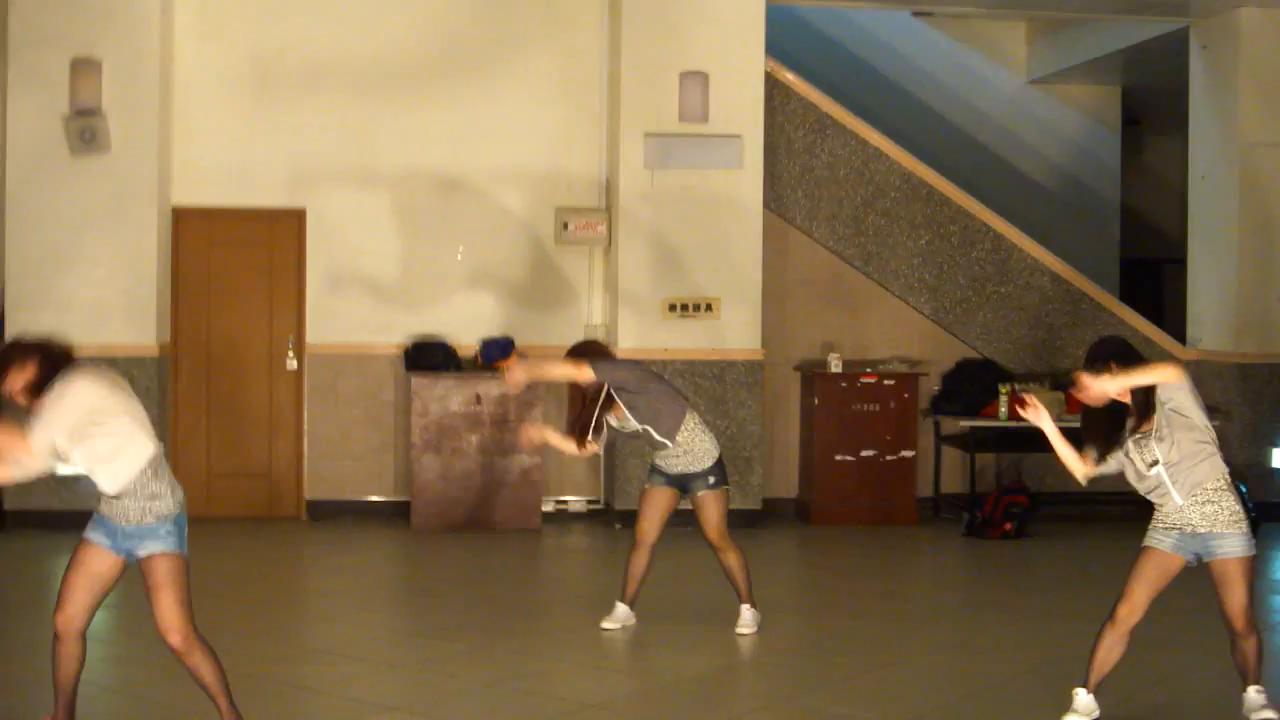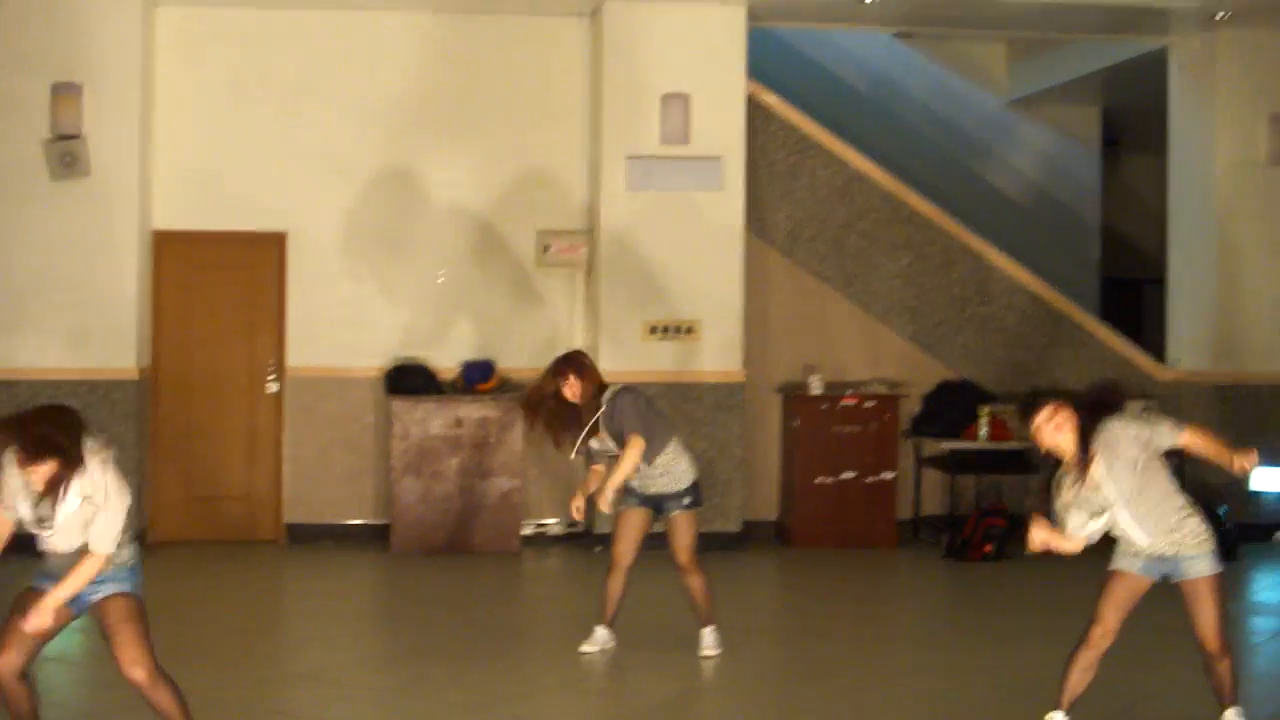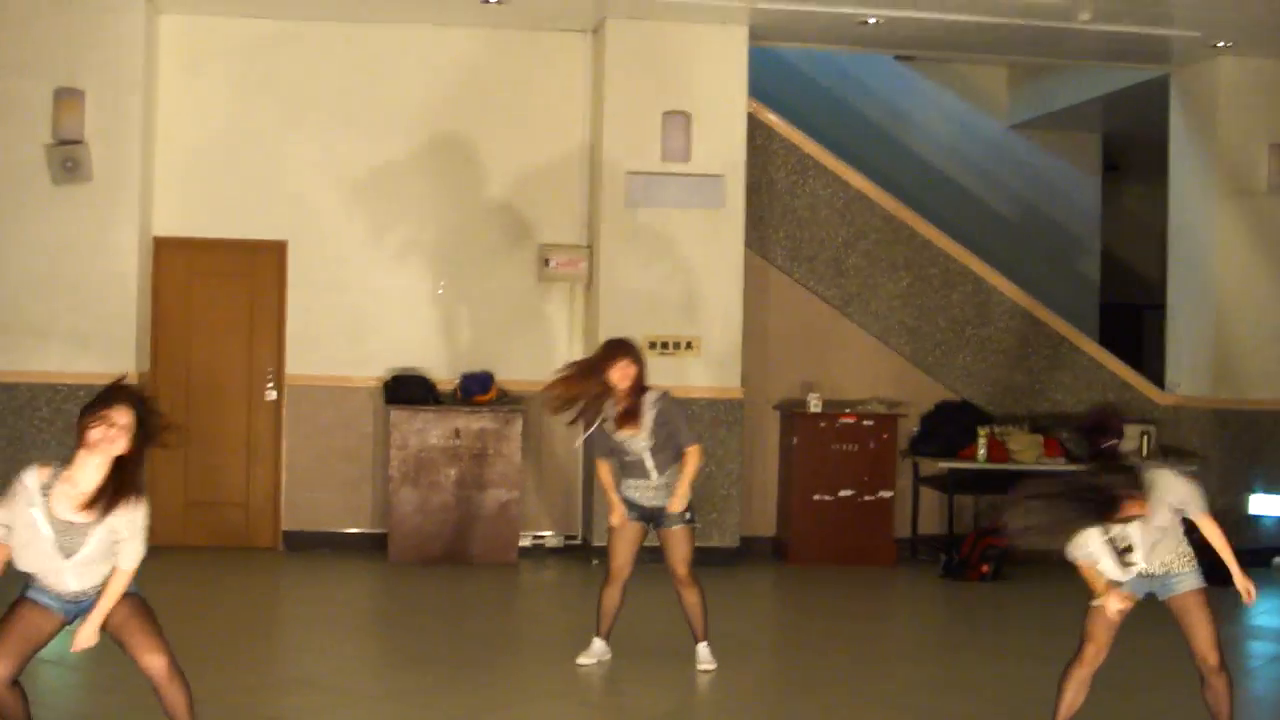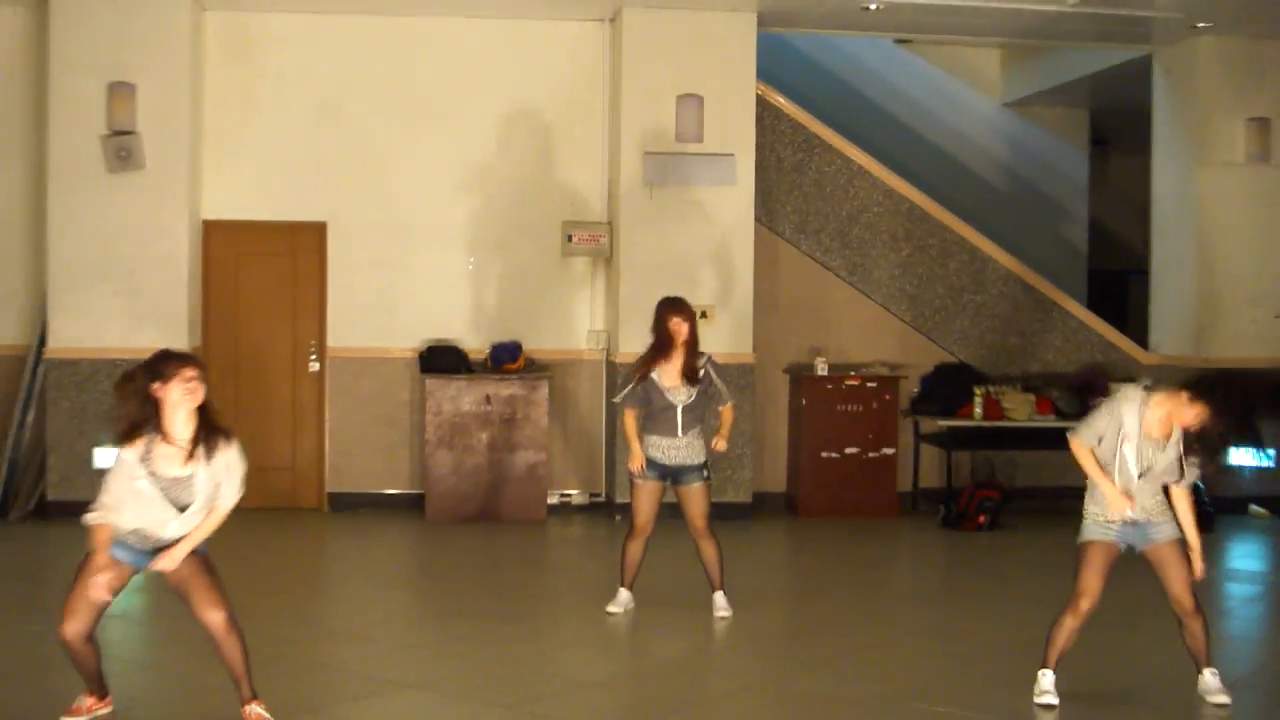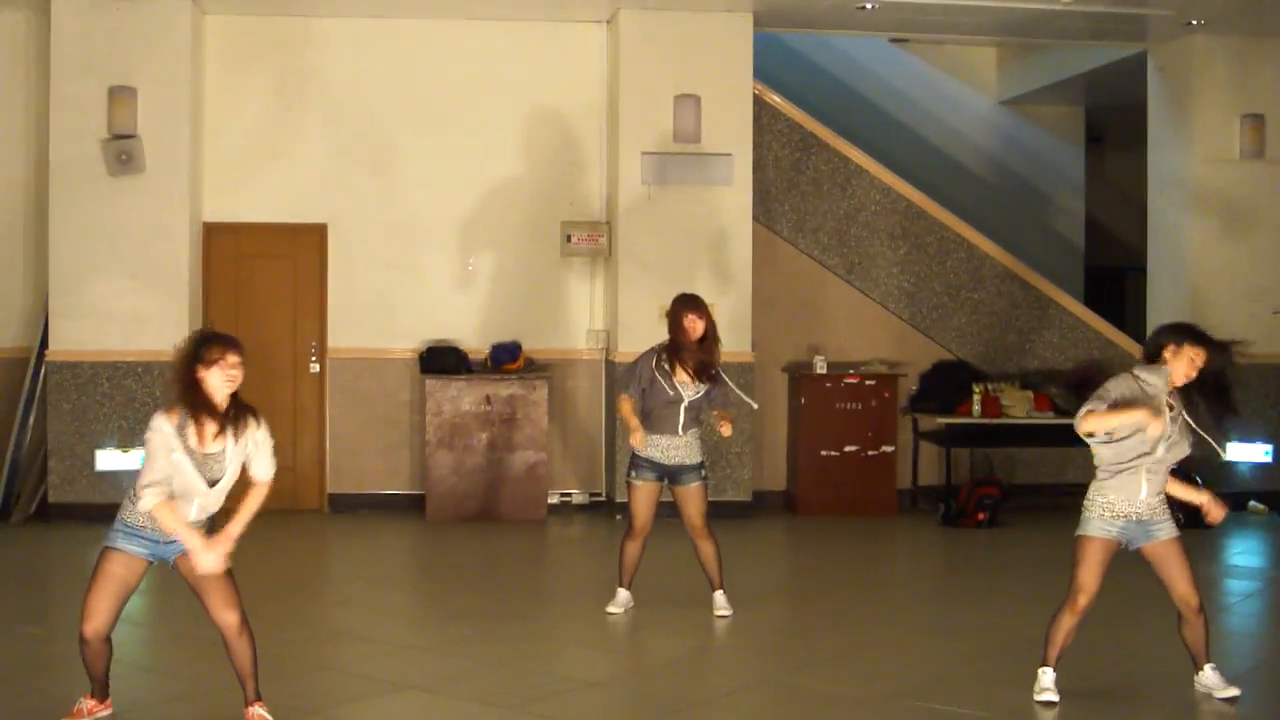
dt=0.2s
person 1, frame 1
left shoulder: (76, 387)
right shoulder: (68, 391)
left hip: (155, 516)
right hip: (111, 516)
left knee: (178, 636)
right knee: (67, 623)
person 1, frame 2
left shoulder: (98, 480)
left elbow: (100, 551)
left wrist: (51, 597)
left hip: (110, 570)
right hip: (55, 572)
left knee: (139, 670)
person 1, frame 3
left shoulder: (129, 505)
right shoulder: (32, 484)
left elbow: (126, 567)
left wrist: (94, 622)
left hip: (106, 590)
right hip: (47, 593)
left knee: (157, 662)
person 1, frame 4
left shoulder: (222, 448)
right shoulder: (135, 455)
left elbow: (225, 503)
right elbow: (102, 515)
left wrist: (183, 549)
right wrist: (101, 568)
left hip: (179, 543)
right hip: (125, 538)
left knee: (218, 617)
right knee: (72, 629)
person 1, frame 5
left shoulder: (247, 424)
right shoulder: (166, 427)
left elbow: (263, 479)
right elbow: (153, 498)
left wrist: (230, 533)
right wrist: (197, 547)
left hip: (194, 527)
right hip: (139, 527)
left knee: (231, 617)
right knee: (92, 629)
person 2, frame 1
left shoulder: (1172, 395)
right shoulder: (1126, 433)
left elbow: (1174, 372)
right elbow: (1084, 470)
left wrist: (1110, 382)
right wrist: (1047, 425)
left hip: (1222, 521)
right hip: (1169, 526)
left knee: (1240, 623)
right knee: (1125, 613)
person 2, frame 2
left shoulder: (1117, 431)
right shoulder: (1068, 489)
left elbow: (1189, 436)
right elbow: (1073, 540)
left wrist: (1230, 457)
right wrist: (1047, 537)
left hip: (1190, 543)
right hip: (1135, 551)
left knee: (1213, 645)
right knee: (1097, 638)
person 2, frame 3
left shoulder: (1165, 482)
right shoulder: (1083, 524)
left elbow: (1203, 519)
right elbow: (1083, 559)
left wrist: (1236, 571)
right wrist: (1103, 591)
left hip: (1175, 565)
right hip: (1122, 573)
left knee: (1211, 661)
right knee: (1090, 654)
person 2, frame 4
left shoulder: (1181, 442)
right shoulder: (1123, 405)
left elbow: (1181, 493)
right elbow: (1078, 441)
left wrist: (1195, 546)
right wrist: (1107, 487)
left hip: (1152, 518)
right hip: (1104, 518)
left knee: (1188, 605)
right knee: (1083, 602)
left ankle: (1208, 678)
right ankle: (1046, 678)
person 2, frame 5
left shoulder: (1179, 415)
right shoulder: (1129, 386)
right elbow: (1084, 424)
left wrist: (1201, 498)
right wrist: (1141, 413)
left hip: (1152, 516)
right hip: (1106, 510)
left knee: (1190, 601)
right knee: (1080, 599)
left ankle: (1205, 672)
right ankle: (1046, 674)
person 3, frame 1
left shoulder: (625, 375)
right shoulder: (608, 409)
left elbow: (582, 371)
right elbow: (585, 448)
left wrist: (528, 370)
right wrist: (546, 434)
left hip: (700, 460)
right hip: (665, 465)
left knee: (717, 538)
right knee: (643, 540)
left ankle: (748, 608)
right ankle: (624, 608)
person 3, frame 2
left shoulder: (620, 400)
right shoulder: (585, 420)
left elbow: (636, 446)
right elbow: (598, 468)
left wrist: (609, 488)
right wrist: (583, 493)
left hip: (676, 483)
right hip: (637, 487)
left knee: (685, 562)
right knee: (619, 561)
left ankle: (709, 631)
right ankle: (604, 631)
person 3, frame 3
left shoulder: (659, 404)
right shoulder: (600, 414)
left elbow: (692, 450)
right elbow: (603, 462)
left wrist: (681, 490)
right wrist: (615, 501)
left hip: (671, 499)
right hip: (631, 497)
left knee: (683, 575)
right knee: (617, 573)
left ankle: (702, 646)
right ankle: (600, 643)
person 3, frame 4
left shoulder: (704, 366)
right shoulder: (645, 367)
left elbow: (725, 406)
right elbow: (630, 410)
left wrist: (723, 433)
right wrist: (635, 448)
left hip: (691, 458)
right hip: (651, 455)
left knee: (701, 529)
right knee: (640, 528)
left ankle: (719, 595)
right ankle: (625, 593)
person 3, frame 5
left shoulder: (710, 366)
right shoulder: (654, 359)
left elbow: (718, 409)
right elbow: (624, 396)
left wrist: (724, 423)
right wrist: (634, 426)
left hip: (689, 457)
right hip: (648, 455)
left knee: (699, 529)
right knee: (638, 528)
left ankle: (719, 594)
right ankle: (623, 593)
